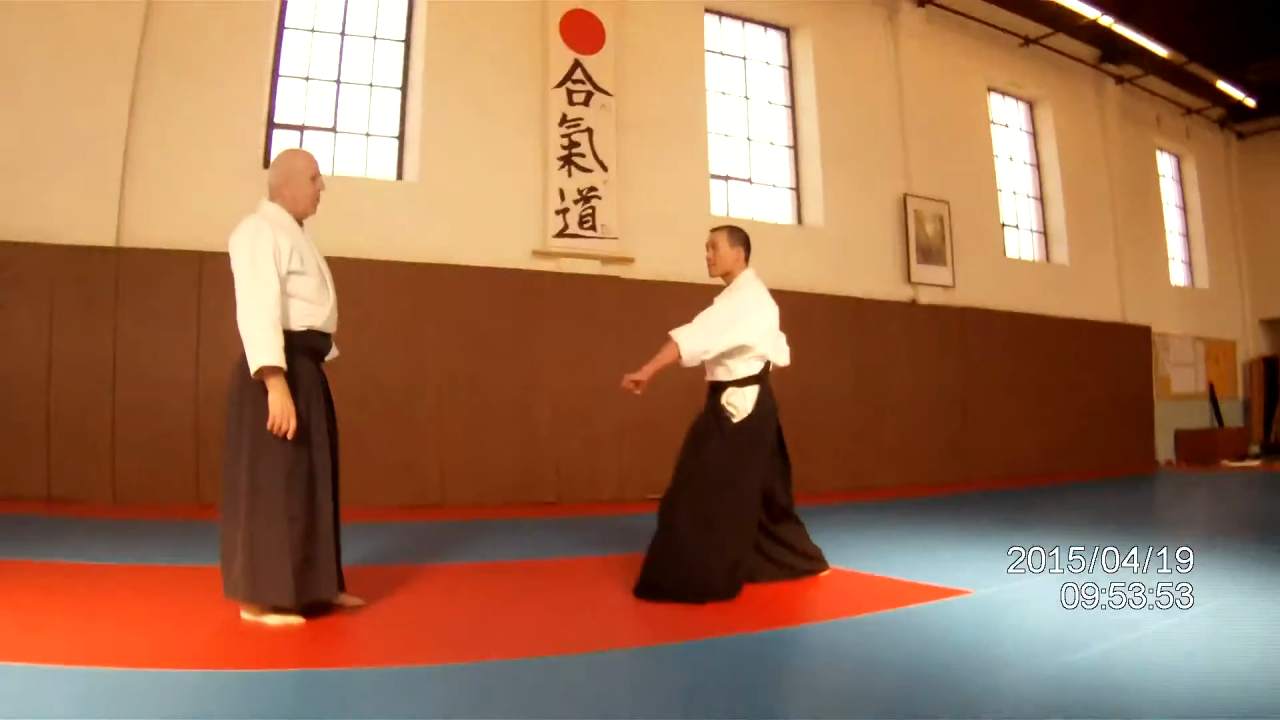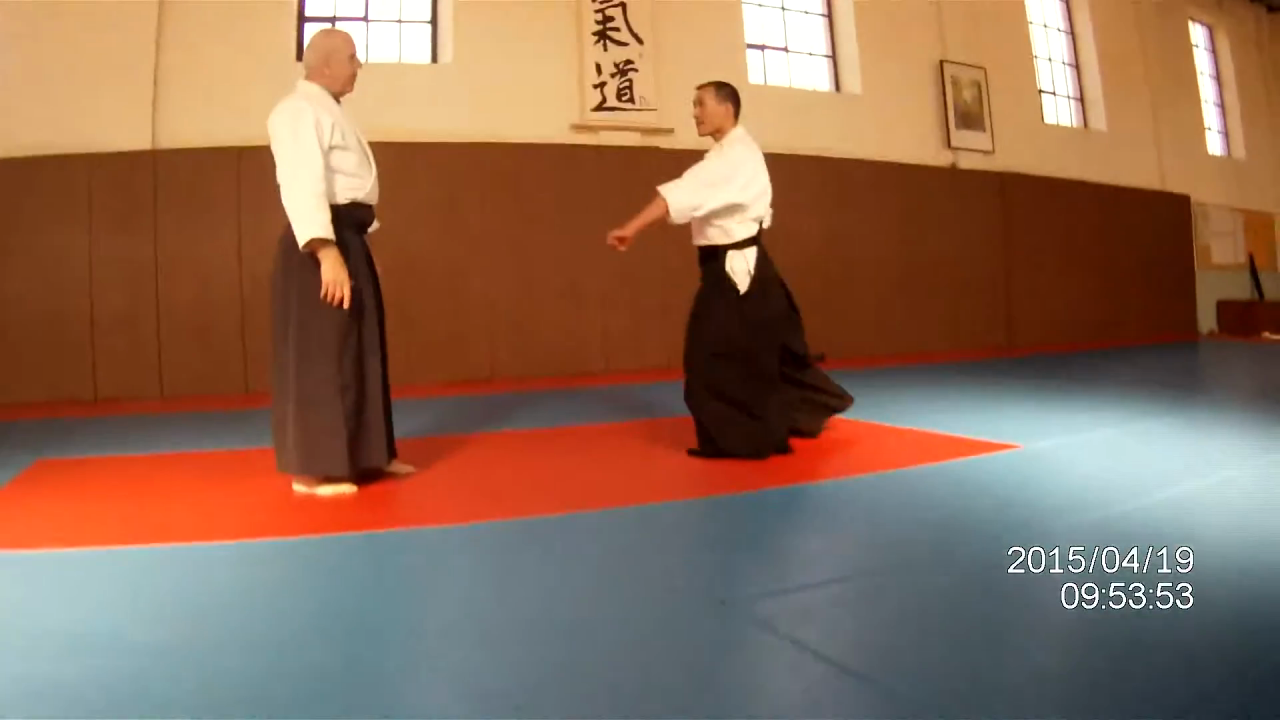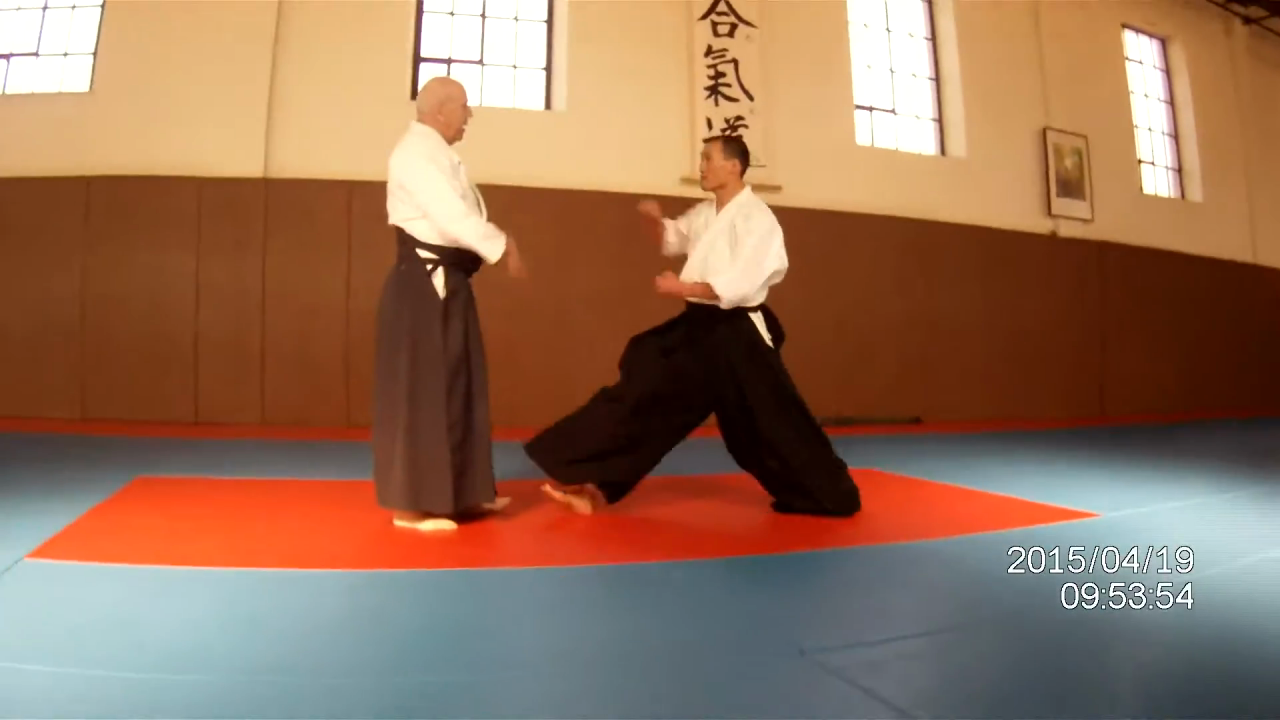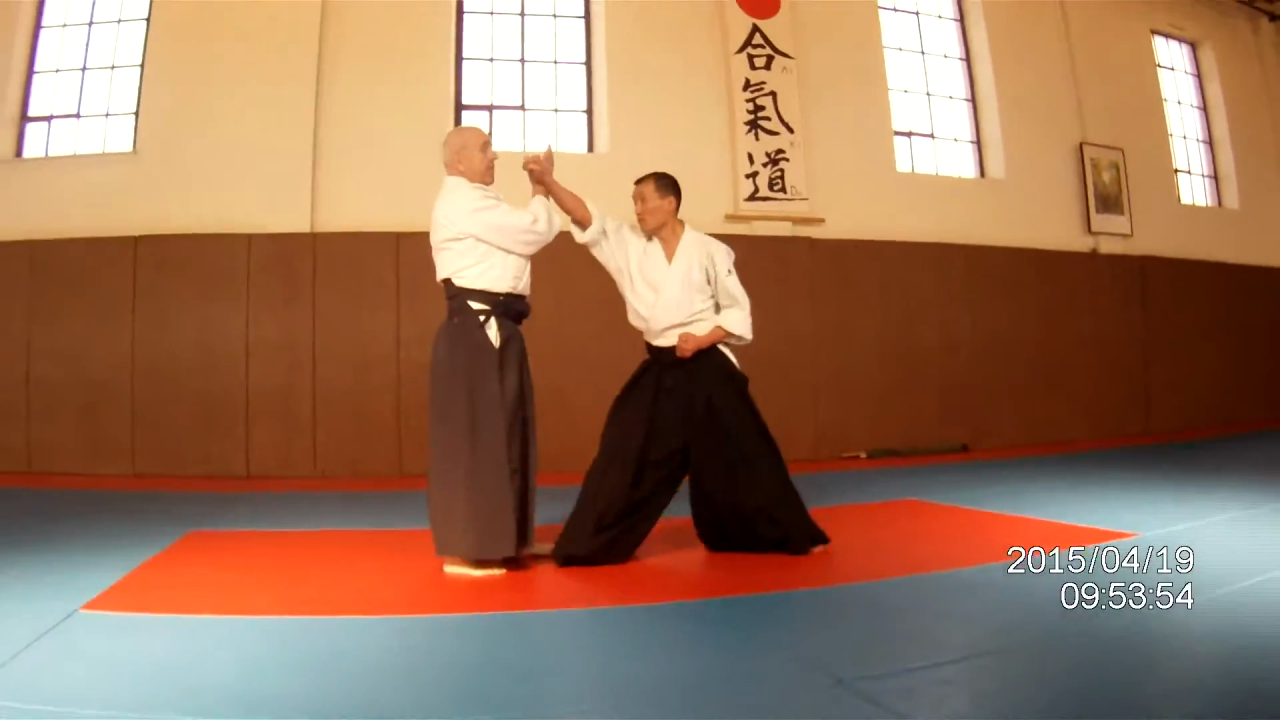
dt=0.3s
person 1, frame 1
left shoulder: (292, 233)
right shoulder: (261, 231)
right elbow: (258, 309)
left wrist: (320, 358)
right wrist: (276, 382)
left hip: (304, 369)
right hip: (276, 370)
left knee: (309, 477)
right knee: (272, 481)
left ankle: (312, 585)
right ankle: (259, 598)
person 1, frame 2
left shoulder: (327, 111)
right shoulder: (299, 110)
right elbow: (301, 186)
left wrist: (348, 246)
right wrist: (327, 252)
left hip: (348, 239)
right hip: (320, 244)
left knee: (356, 350)
right knee: (321, 355)
left ankle: (366, 454)
right ankle: (312, 470)
person 1, frame 3
left shoulder: (433, 152)
right shoulder: (418, 152)
right elbow: (455, 215)
left wrist: (493, 243)
right wrist: (504, 248)
left hip: (442, 282)
right hip: (423, 283)
left knee: (455, 387)
right knee: (421, 391)
left ankle: (459, 493)
right ankle: (411, 504)
person 1, frame 4
left shoulder: (470, 201)
right shoulder: (462, 202)
left elbow: (514, 236)
right elbow: (531, 231)
right wrist: (542, 190)
left hip: (491, 330)
right hip: (476, 332)
left knee: (503, 434)
right knee: (476, 438)
left ankle: (505, 541)
right ankle: (465, 552)
person 2, frame 1
left shoulder: (745, 297)
right shoulder: (754, 296)
left elbow: (698, 336)
right elbow: (779, 352)
left wrist: (647, 370)
left hip: (738, 404)
right hip: (747, 403)
left knee: (700, 490)
right knee: (760, 490)
left ankle: (693, 579)
right ankle: (798, 560)
person 2, frame 2
left shoulder: (736, 155)
right shoulder: (734, 153)
left elbow: (685, 193)
right elbow: (758, 209)
left wrist: (632, 227)
left hip: (735, 268)
right hip: (733, 265)
left knee: (718, 358)
right knee: (766, 353)
left ankle: (742, 437)
right ankle: (817, 407)
person 2, frame 3
left shoulder: (753, 217)
right shoulder: (710, 211)
left elbow: (741, 280)
right elbow: (677, 239)
left wrist: (684, 287)
right wrist: (659, 220)
left hip: (738, 333)
right hip: (698, 329)
left knee: (774, 420)
right knee: (642, 392)
left ankle: (829, 495)
right ankle: (591, 483)
person 2, frame 4
left shoulder: (709, 251)
right shoulder: (629, 245)
left elbow: (738, 312)
right elbow: (586, 219)
left wrist: (702, 341)
right wrist: (547, 182)
left hip: (706, 368)
right hip: (660, 370)
left knee: (744, 457)
right knee: (627, 452)
left ankle: (790, 536)
right ankle: (595, 546)
